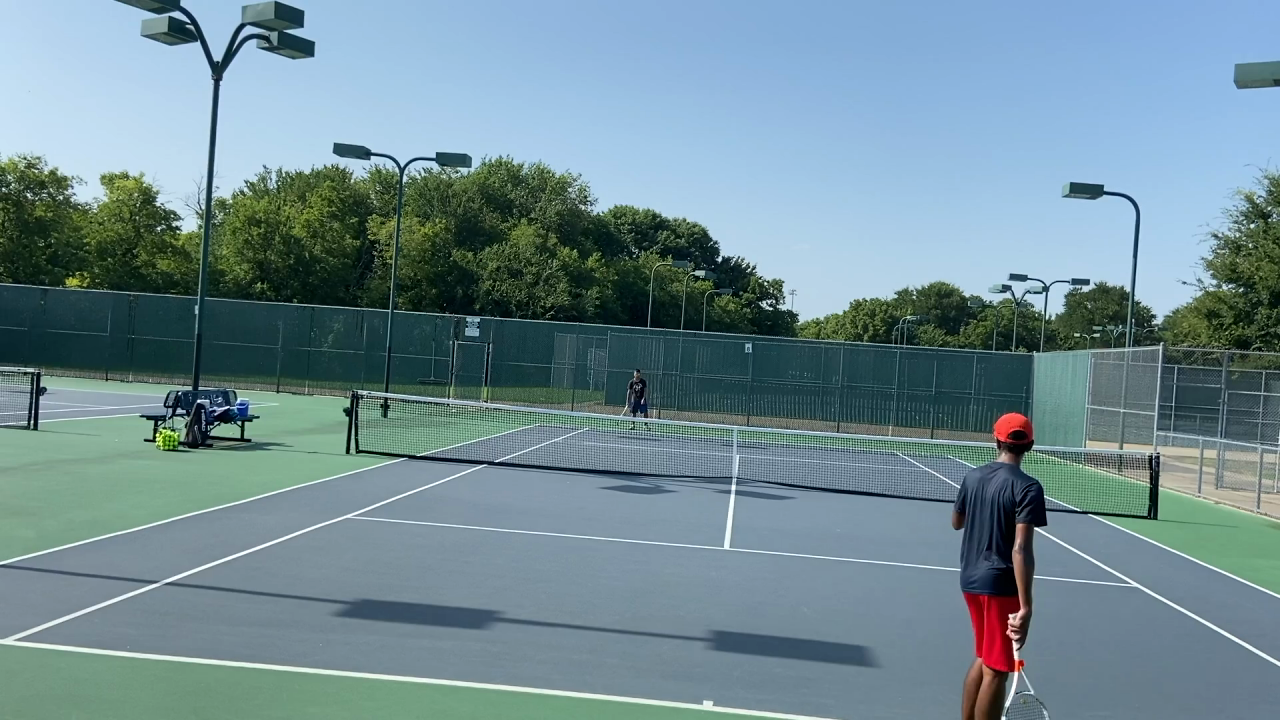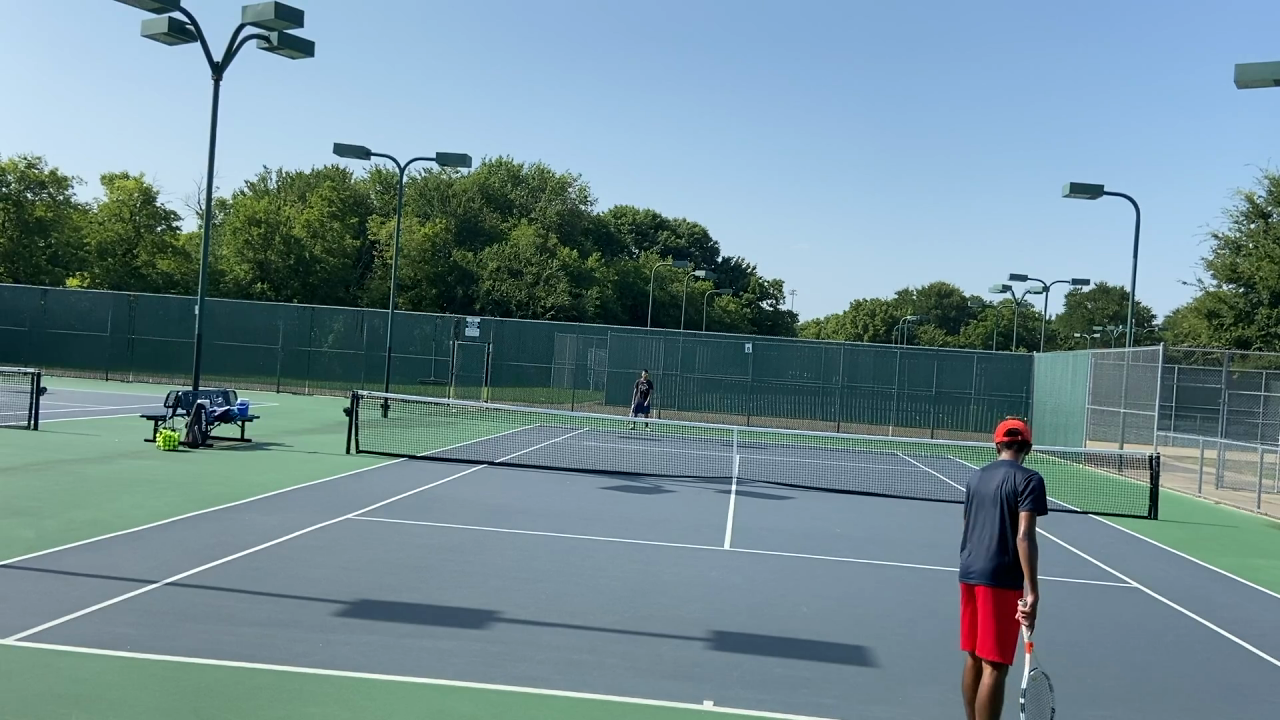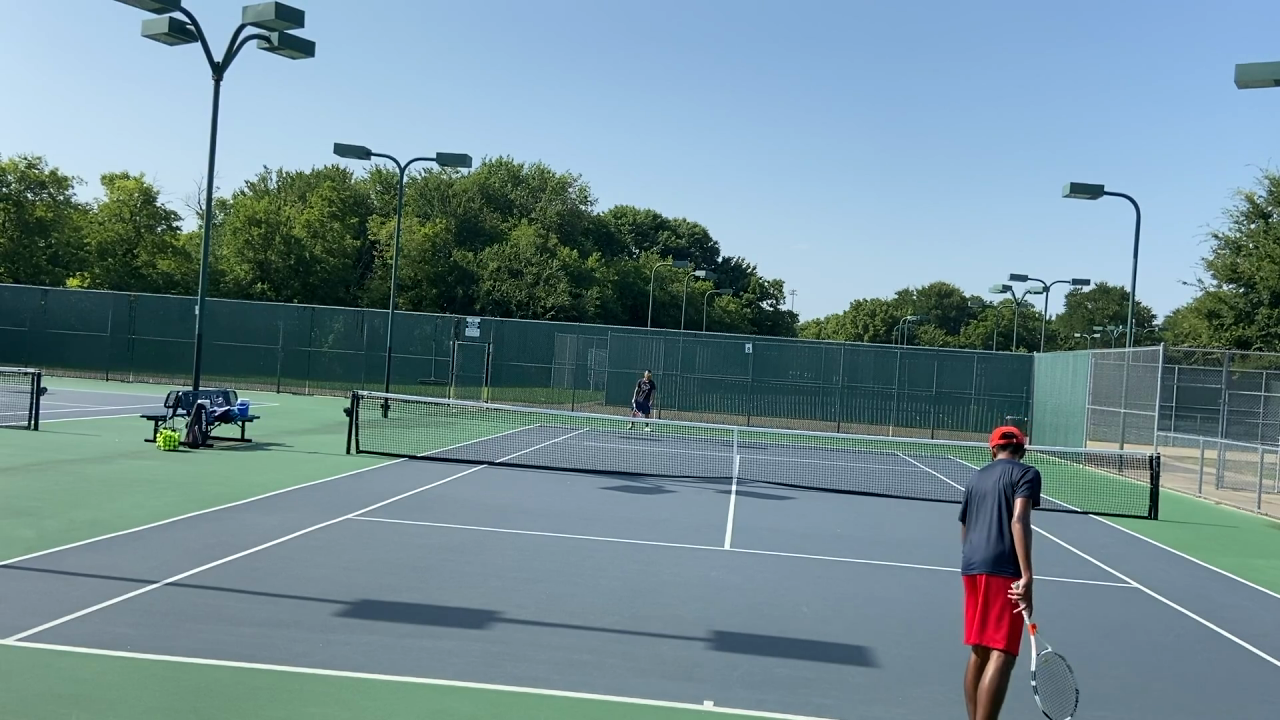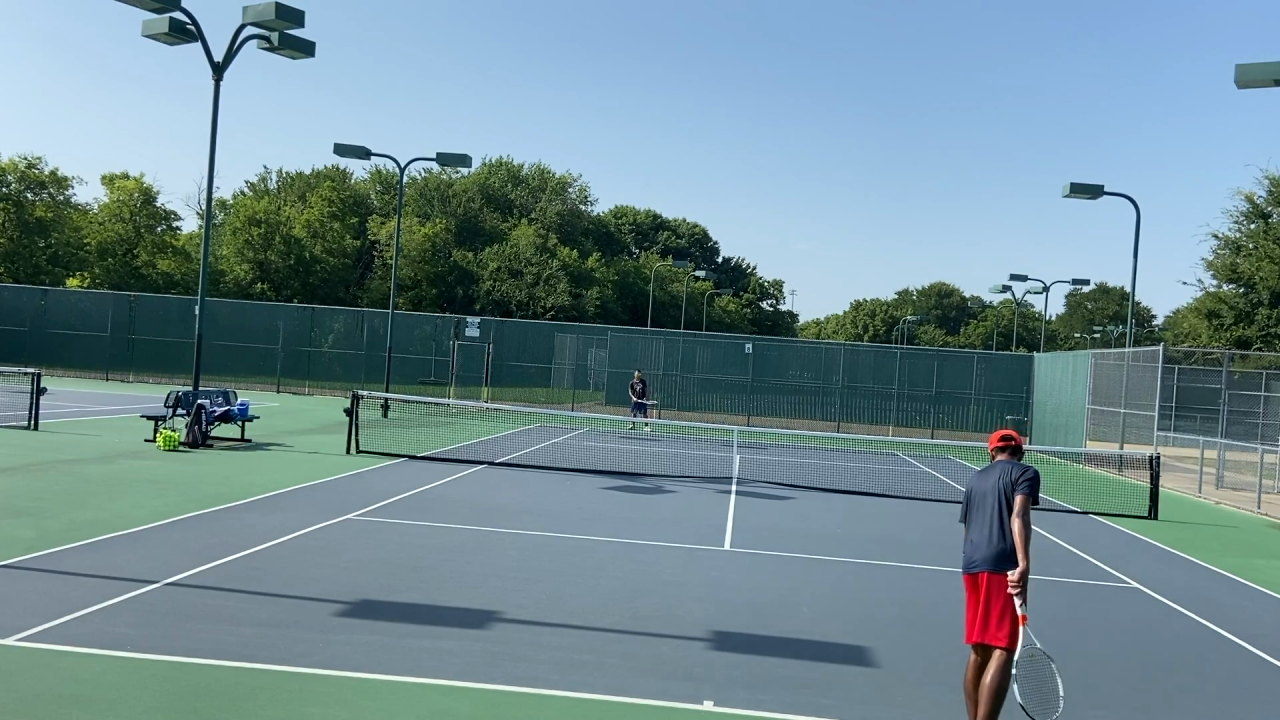
dt=0.4s
person 1, frame 1
left shoulder: (972, 477)
right shoulder: (1027, 487)
left elbow: (956, 523)
right elbow: (1021, 550)
right wrist: (1025, 607)
left hip: (970, 581)
right hip: (1001, 587)
left knee: (983, 662)
right knee: (996, 672)
person 1, frame 2
left shoulder: (978, 477)
right shoulder: (1029, 479)
right elbow: (1024, 537)
right wrist: (1032, 593)
left hip: (969, 572)
right hip: (1001, 579)
left knee: (975, 657)
right knee: (995, 666)
person 1, frame 3
left shoulder: (976, 478)
right shoulder: (1026, 473)
right elbow: (1019, 521)
right wrist: (1026, 575)
left hip: (972, 567)
right hip: (1002, 570)
left knee: (979, 652)
right knee: (1001, 655)
person 1, frame 4
left shoulder: (976, 479)
right shoulder: (1025, 473)
right elbow: (1018, 516)
right wrist: (1023, 565)
left hip: (972, 565)
right hip: (1002, 567)
left knee: (979, 651)
right knee: (1003, 653)
